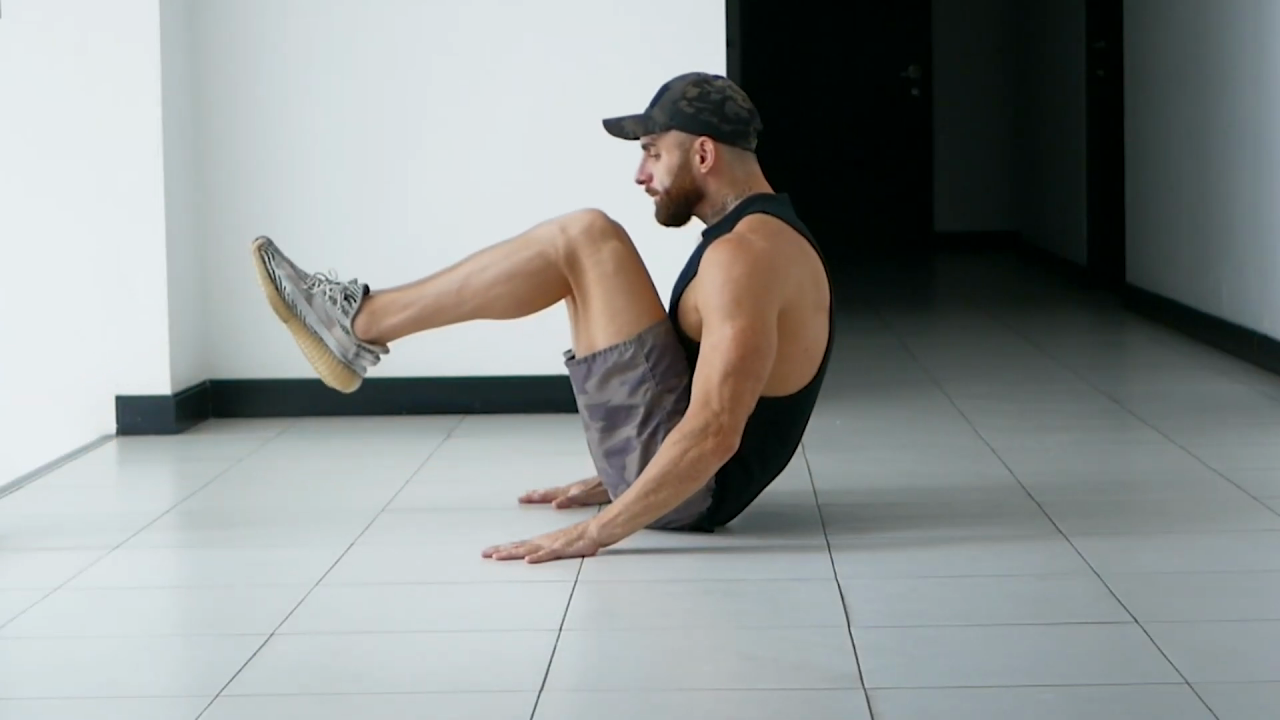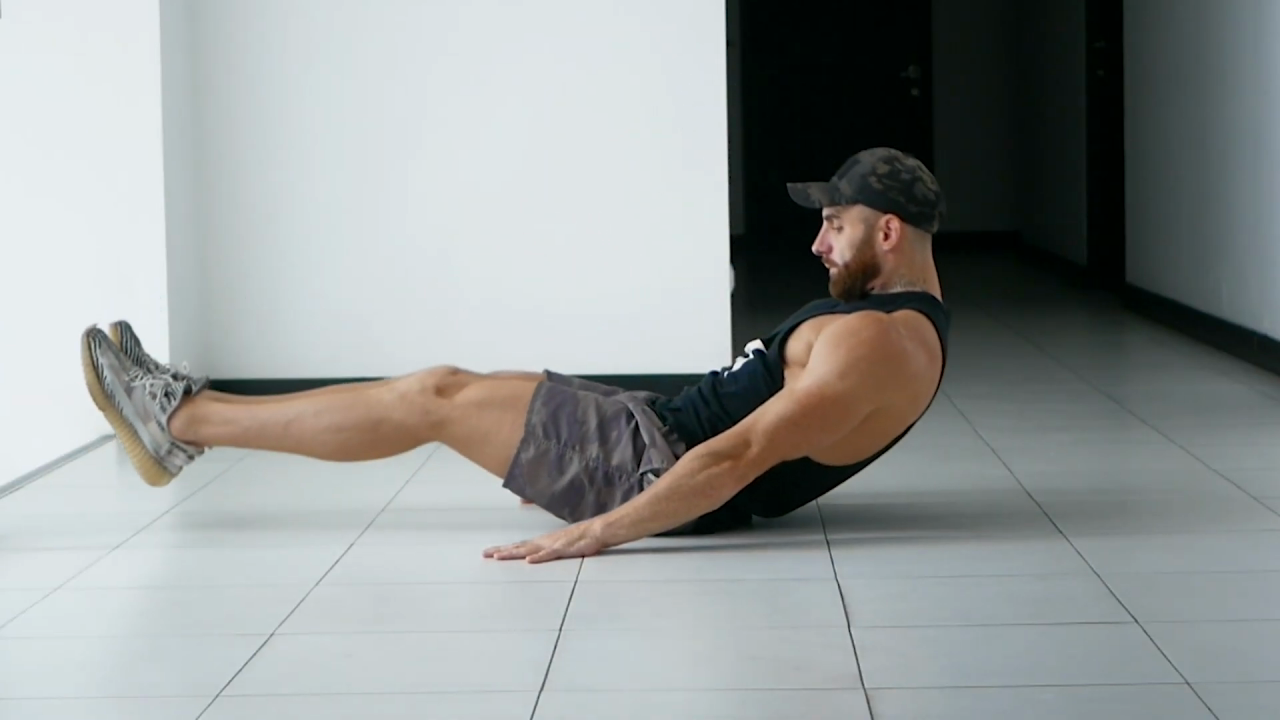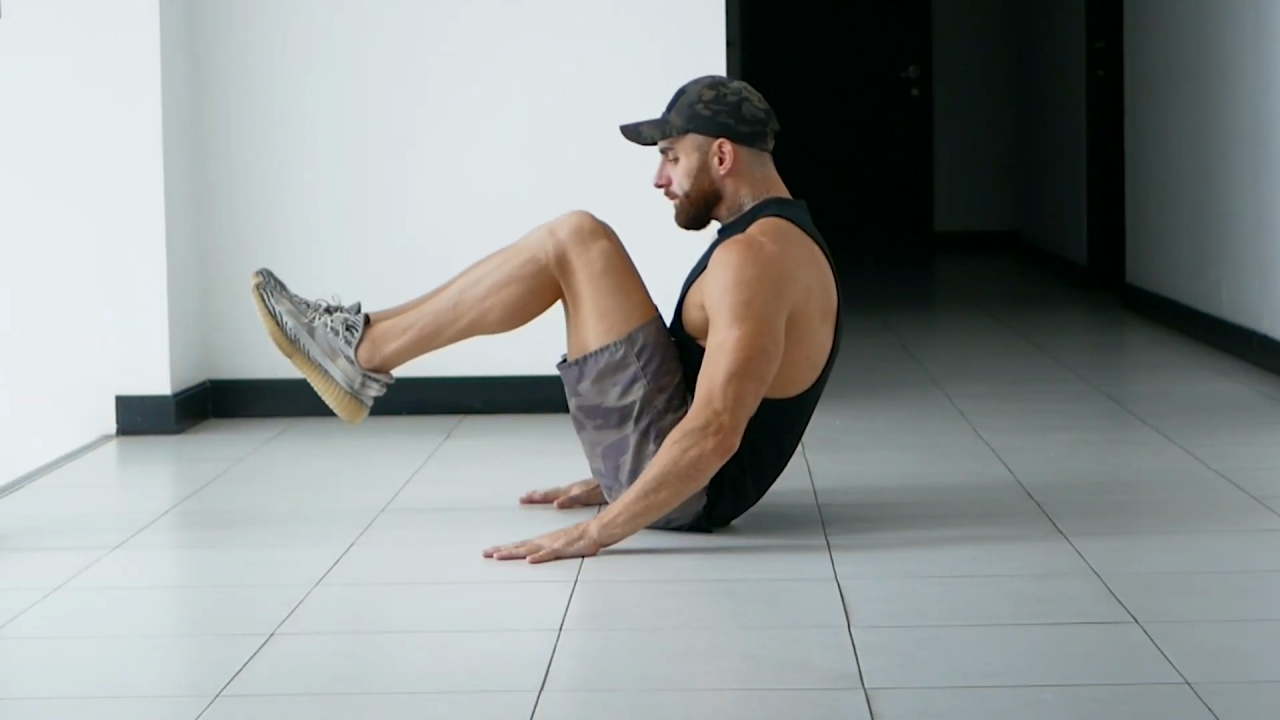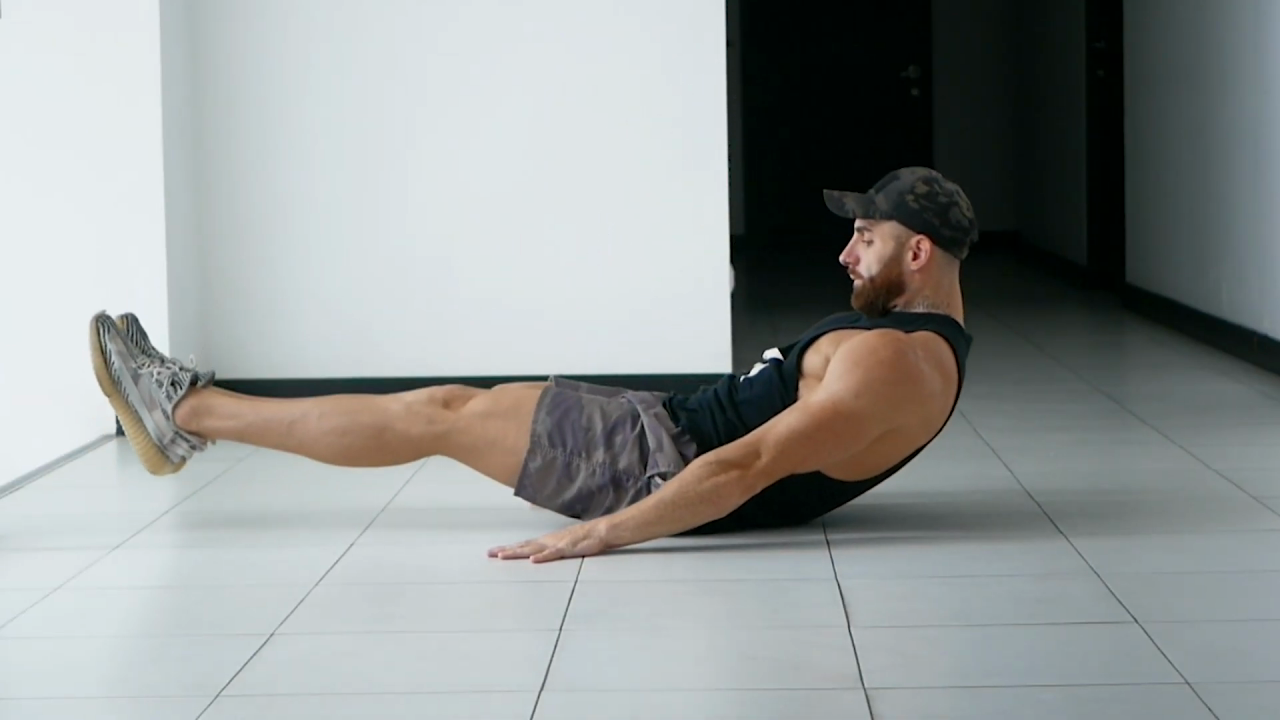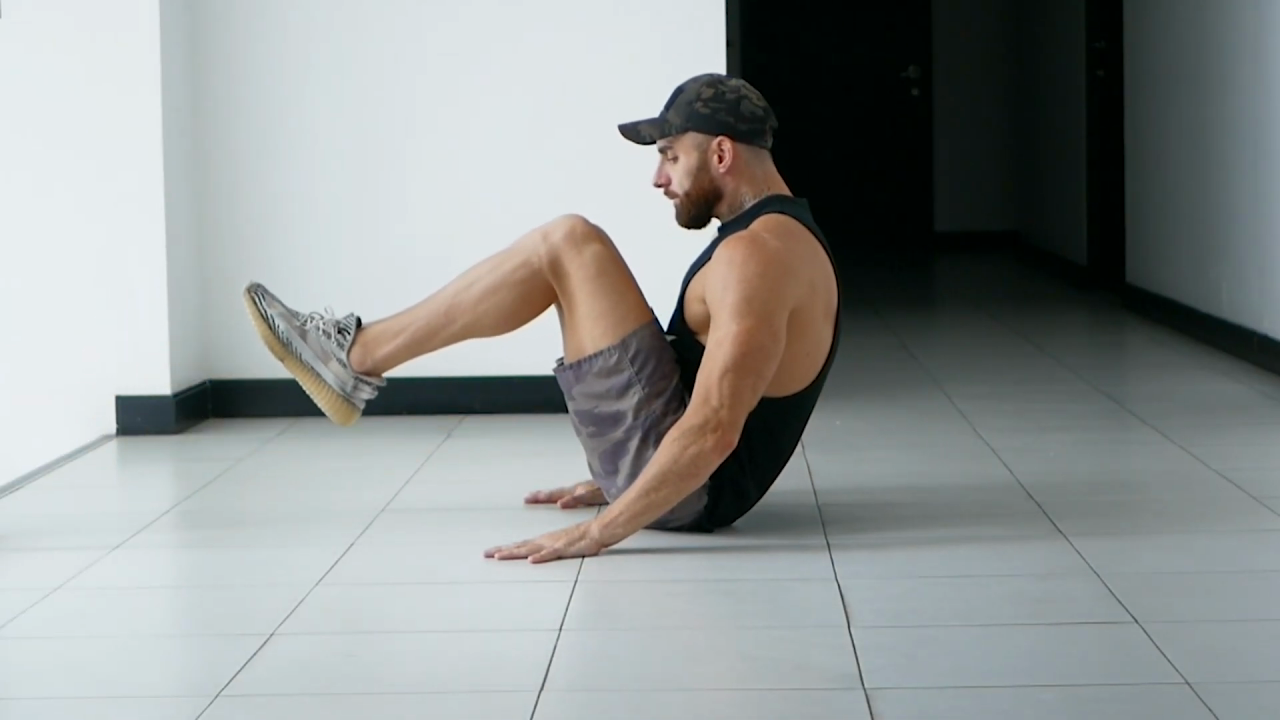
dt=1s
person 1, frame 1
left shoulder: (742, 255)
right shoulder: (763, 232)
left elbow: (713, 434)
left wrist: (598, 533)
right wrist: (613, 478)
left hip: (689, 486)
right hip: (687, 471)
left knee: (587, 236)
right knee: (577, 247)
left ankle: (361, 323)
right ankle: (368, 322)
person 1, frame 2
left shoulder: (878, 344)
right shoulder: (897, 319)
left elbow: (740, 457)
left wrist: (599, 531)
right wrist: (601, 484)
left hip: (660, 460)
right hip: (666, 432)
left knee: (435, 396)
right knee: (448, 390)
left ankle: (182, 419)
right ankle: (189, 415)
person 1, frame 3
left shoulder: (752, 256)
right shoulder: (777, 236)
left elbow: (714, 433)
left wrist: (598, 532)
right wrist: (618, 475)
left hip: (689, 488)
right hip: (680, 467)
left knee: (576, 238)
right knee: (569, 250)
left ankle: (362, 352)
right ankle: (367, 348)
person 1, frame 4
left shoulder: (895, 363)
right shoulder: (917, 334)
left elbow: (745, 470)
left wrist: (600, 531)
left hip: (670, 461)
right hip: (678, 431)
left knee: (439, 412)
right knee: (465, 406)
left ankle: (184, 411)
person 1, frame 5
left shoulder: (755, 254)
right shoulder: (775, 234)
left elbow: (713, 431)
left wrist: (597, 533)
right wrist: (617, 476)
left hip: (689, 488)
right hip: (688, 472)
left knee: (568, 242)
right knee: (565, 254)
left ankle: (356, 355)
right ankle: (360, 355)
